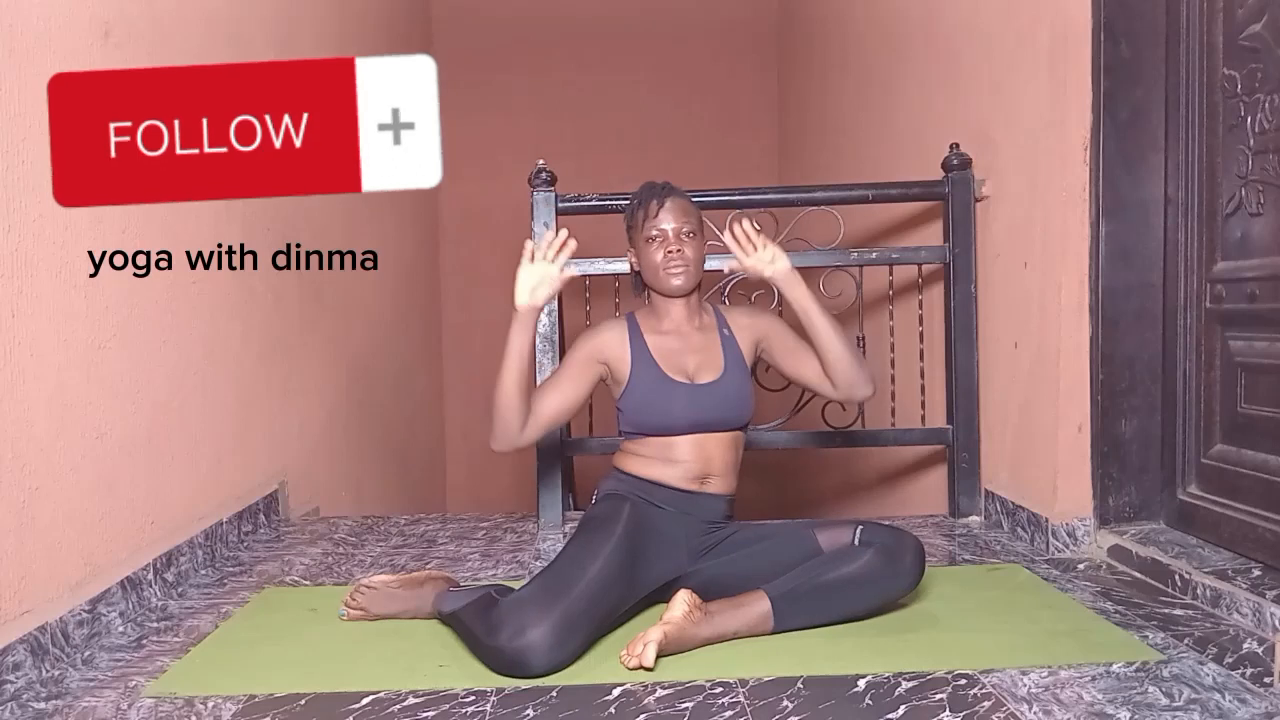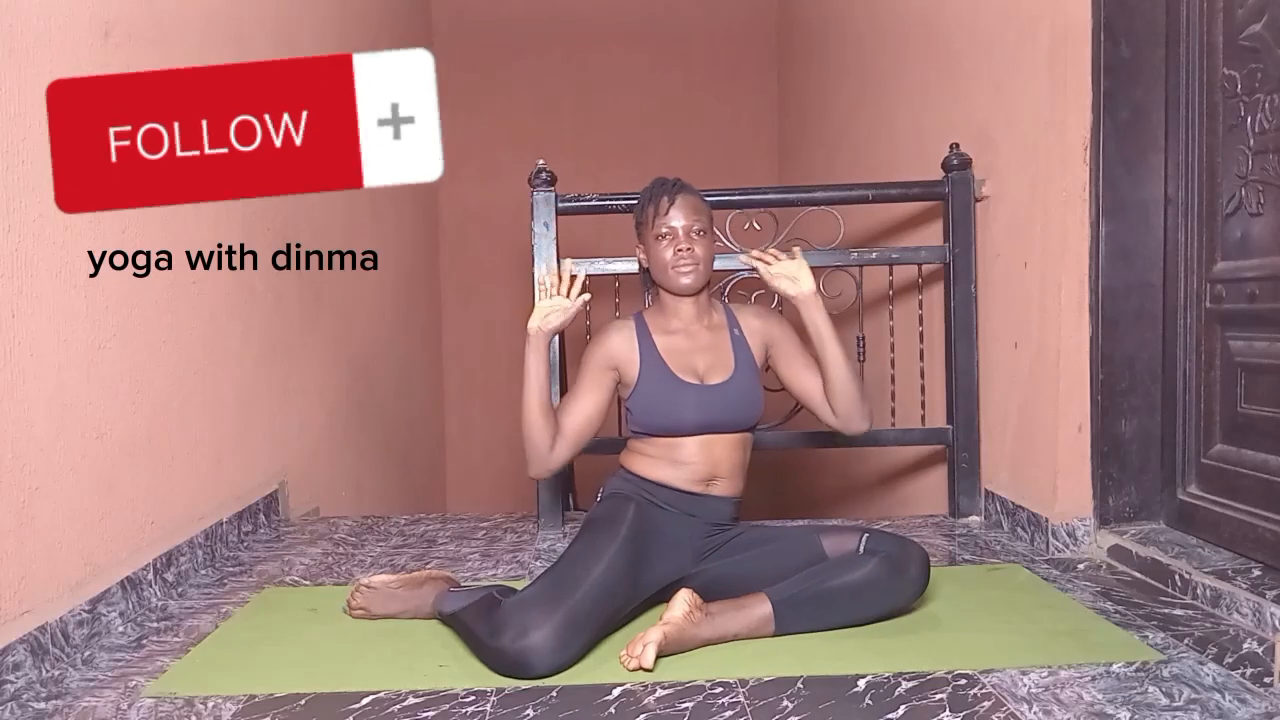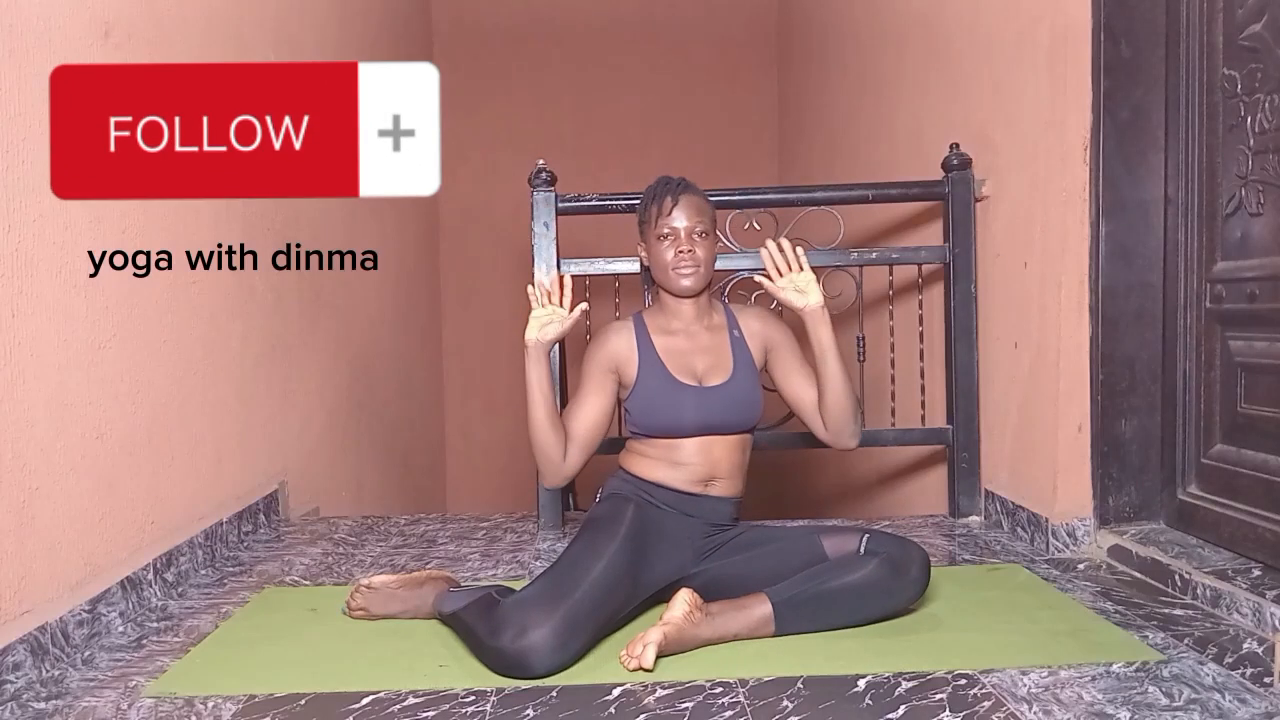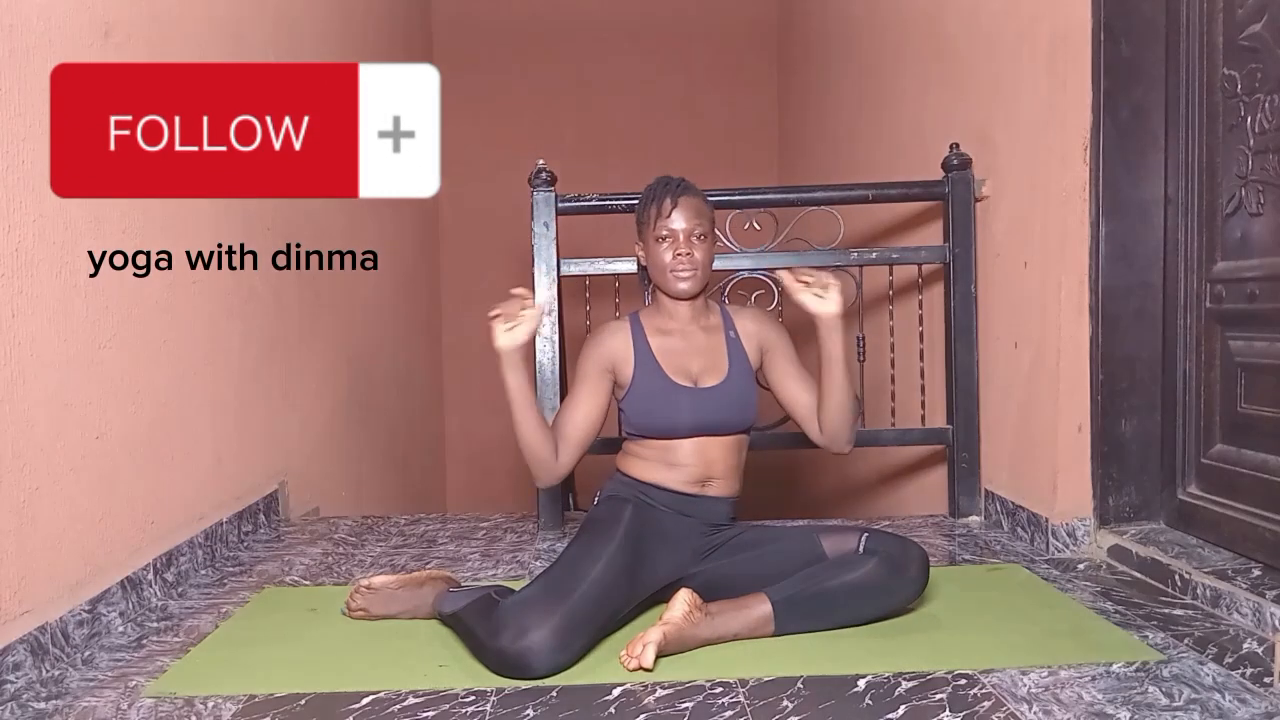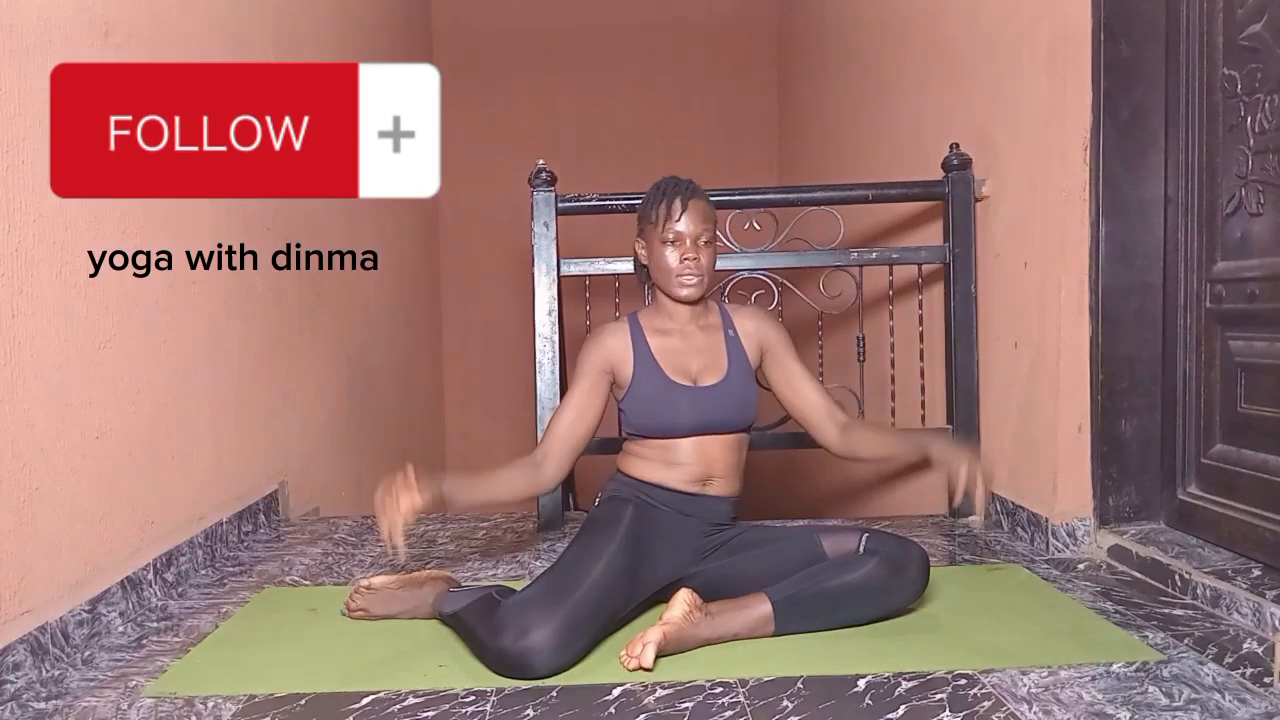
dt=0.3s
person 1, frame 1
left shoulder: (747, 327)
right shoulder: (610, 341)
left elbow: (854, 387)
right elbow: (509, 433)
left wrist: (787, 282)
right wrist: (526, 311)
left hip: (714, 534)
right hip: (632, 517)
left knee: (897, 555)
right knee: (526, 644)
left ankle: (702, 621)
right ankle: (440, 594)
person 1, frame 2
left shoulder: (758, 327)
right shoulder: (619, 342)
left elbow: (852, 419)
right elbow: (545, 459)
left wrist: (810, 305)
right wrist: (538, 339)
left hip: (720, 536)
right hip: (638, 517)
left knee: (901, 563)
right knee: (530, 647)
left ankle: (700, 621)
right ankle: (441, 596)
person 1, frame 3
left shoulder: (759, 329)
right shoulder: (618, 343)
left elbow: (842, 433)
right elbow: (557, 467)
left wrist: (817, 317)
right wrist: (537, 350)
left hip: (720, 537)
right hip: (637, 517)
left knee: (902, 565)
right knee: (528, 646)
left ankle: (701, 621)
right ankle: (441, 595)
person 1, frame 4
left shoulder: (754, 330)
right shoulder: (613, 343)
left elbow: (834, 436)
right elbow: (550, 465)
left wrist: (831, 326)
right wrist: (513, 359)
left hip: (717, 537)
right hip: (634, 519)
left knee: (901, 564)
right knee: (527, 646)
left ankle: (699, 623)
right ankle: (441, 596)
person 1, frame 5
left shoulder: (754, 329)
right shoulder: (614, 345)
left elbow: (839, 432)
right elbow: (544, 466)
left wrist: (930, 444)
right wrist: (440, 491)
left hip: (720, 537)
right hip: (636, 519)
left knee: (901, 563)
right knee: (529, 645)
left ankle: (699, 621)
right ankle: (444, 597)
